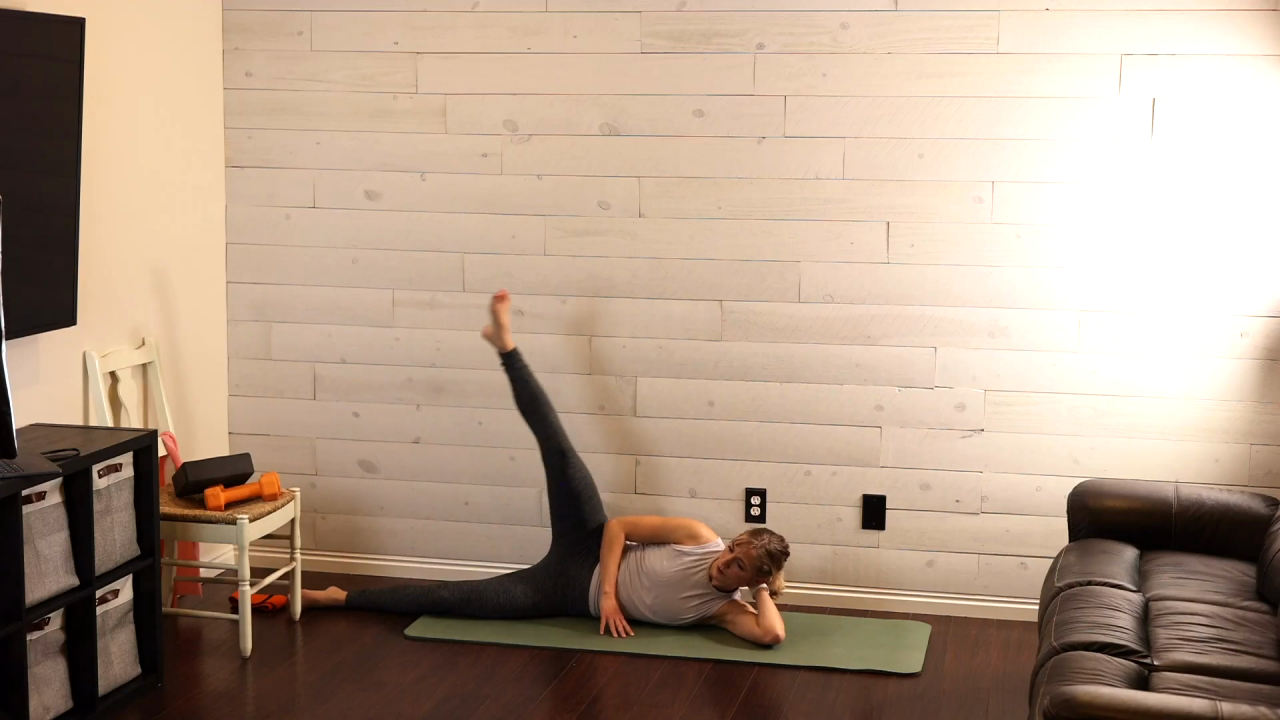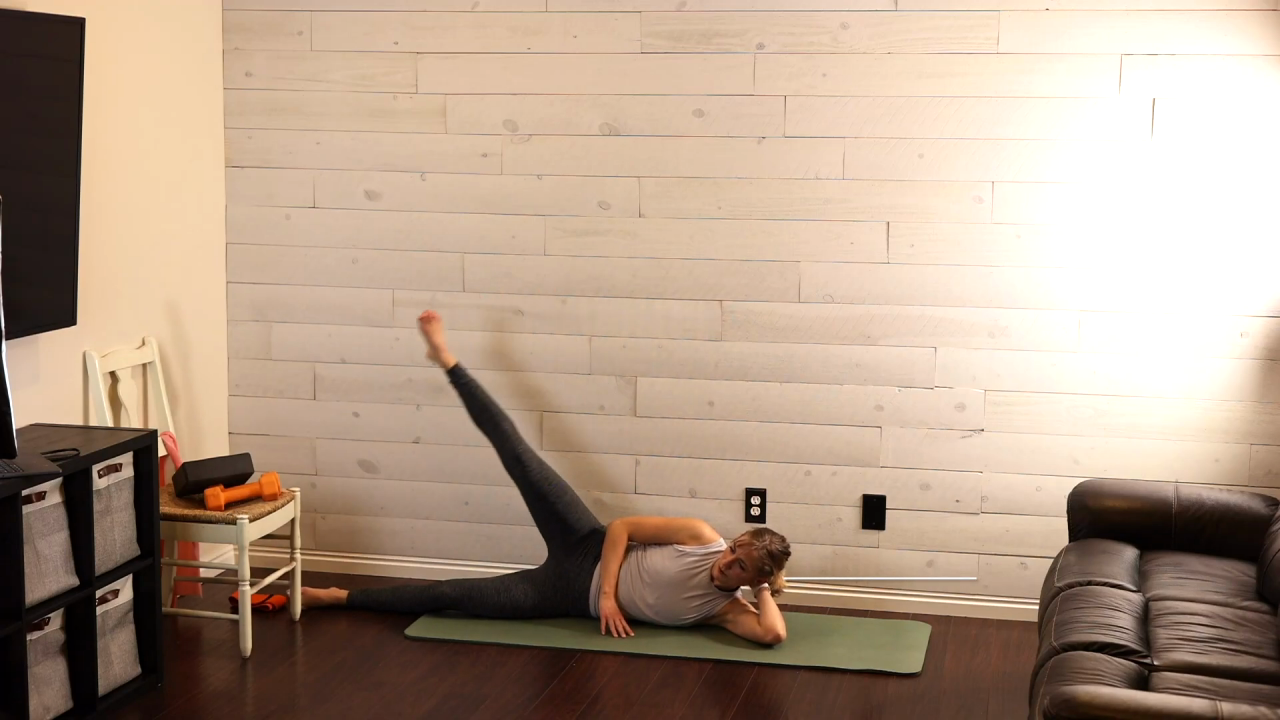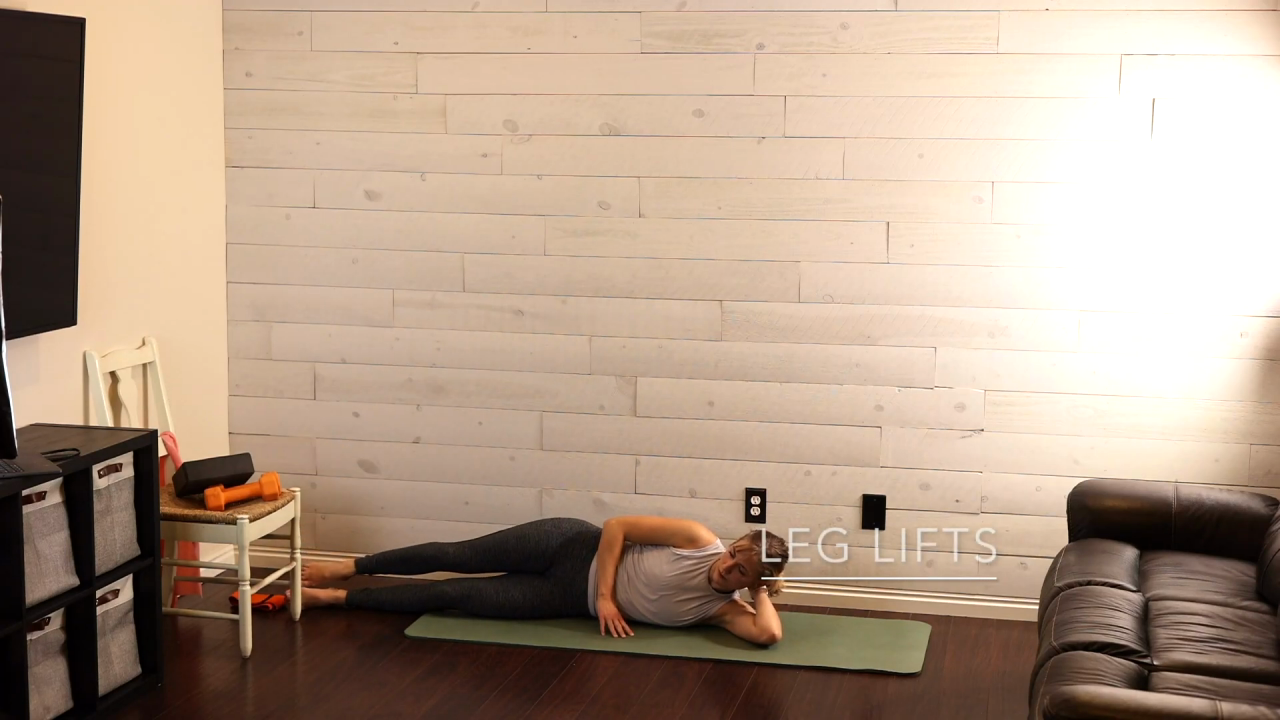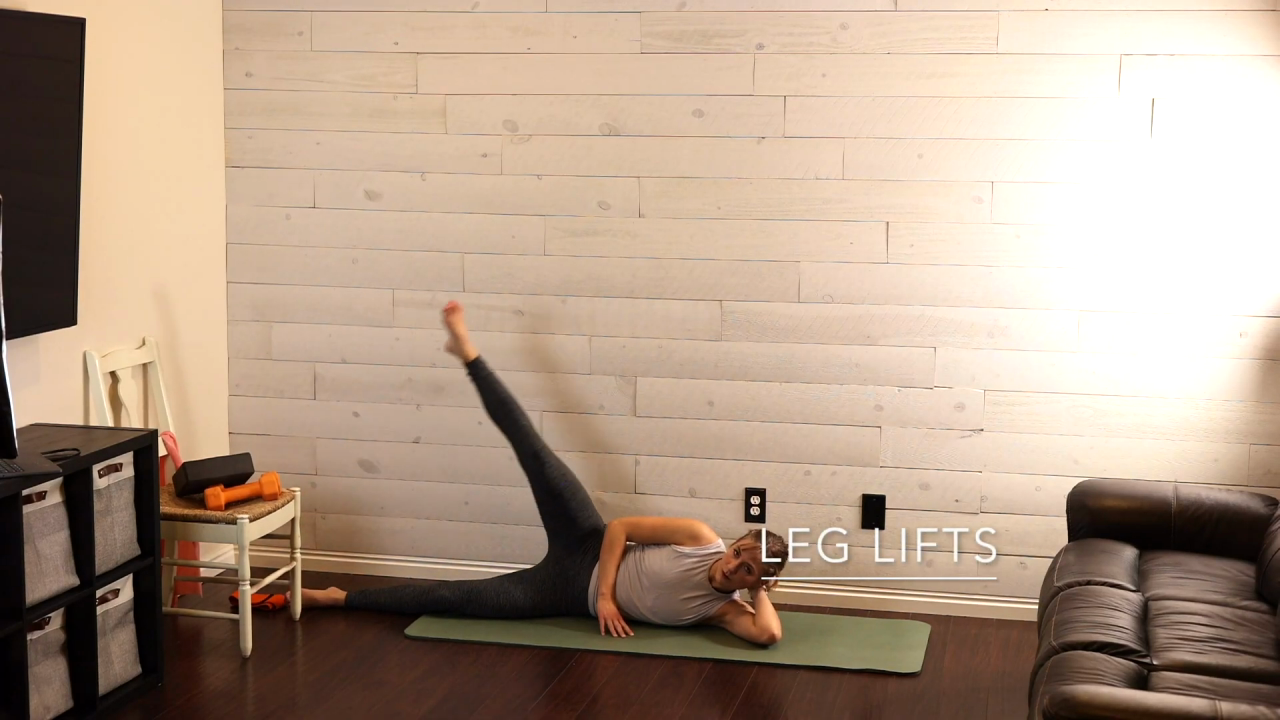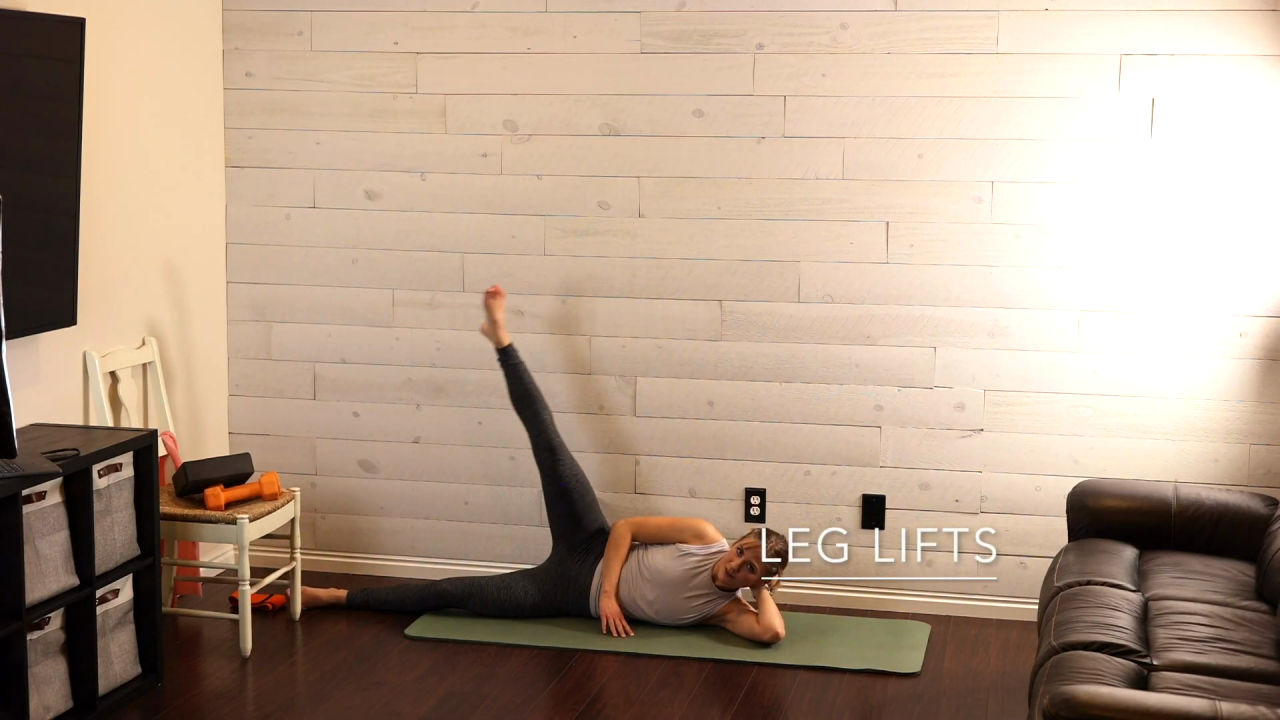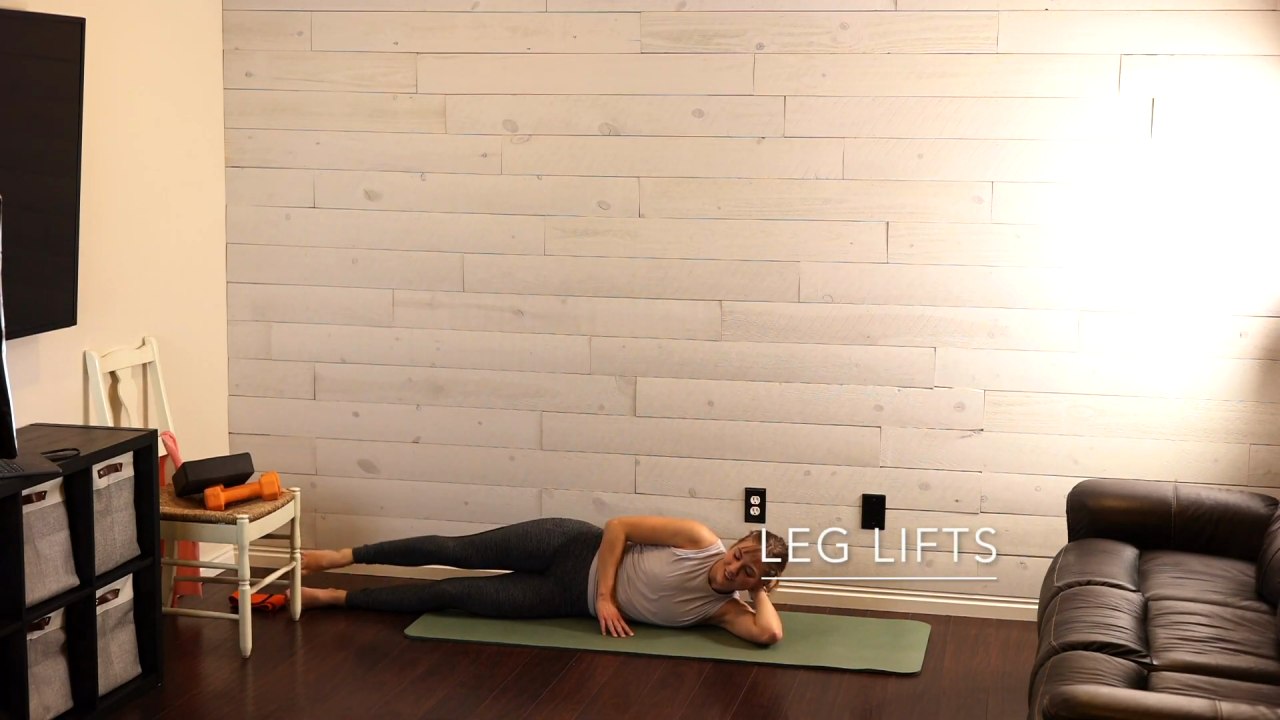
dt=0.7s
person 1, frame 1
left shoulder: (723, 607)
right shoulder: (698, 537)
left elbow: (771, 635)
right elbow: (619, 526)
left wrist: (762, 590)
right wrist: (609, 593)
left hip: (575, 598)
right hip: (587, 556)
left knee: (454, 599)
right knee: (558, 447)
left ankle: (341, 599)
right ankle: (505, 344)
person 1, frame 2
left shoulder: (726, 607)
right shoulder: (703, 538)
left elbow: (773, 633)
right elbow: (621, 527)
left wrist: (763, 589)
right wrist: (608, 593)
left hip: (574, 598)
right hip: (587, 553)
left knee: (454, 596)
right knee: (515, 452)
left ankle: (338, 597)
right ankle: (446, 360)
person 1, frame 3
left shoulder: (723, 608)
right shoulder: (698, 538)
left elbow: (768, 633)
right elbow: (616, 525)
left wrist: (762, 589)
right wrist: (606, 593)
left hip: (572, 599)
right hip: (574, 548)
left knee: (452, 595)
right knee: (457, 556)
left ankle: (337, 597)
right ankle: (346, 568)
person 1, frame 4
left shoulder: (723, 608)
right shoulder: (701, 537)
left elbow: (770, 633)
right elbow: (618, 527)
left wrist: (758, 589)
right wrist: (604, 593)
left hip: (575, 593)
right hip: (586, 547)
left knee: (455, 597)
right knee: (533, 448)
left ankle: (337, 597)
right ankle: (468, 352)
person 1, frame 5
left shoulder: (725, 609)
right shoulder: (704, 535)
left elbow: (771, 632)
right elbow: (625, 526)
left wrist: (763, 589)
right wrist: (609, 591)
left hip: (575, 598)
right hip: (590, 550)
left knee: (453, 594)
right knee: (549, 443)
left ankle: (336, 597)
right ankle: (502, 340)
person 1, frame 6
left shoulder: (724, 609)
right shoulder: (700, 539)
left elbow: (770, 632)
right elbow: (618, 525)
left wrist: (760, 589)
right wrist: (606, 593)
left hip: (573, 598)
right hip: (575, 549)
left knee: (451, 594)
right knee: (456, 551)
left ankle: (336, 597)
right ankle: (344, 556)
